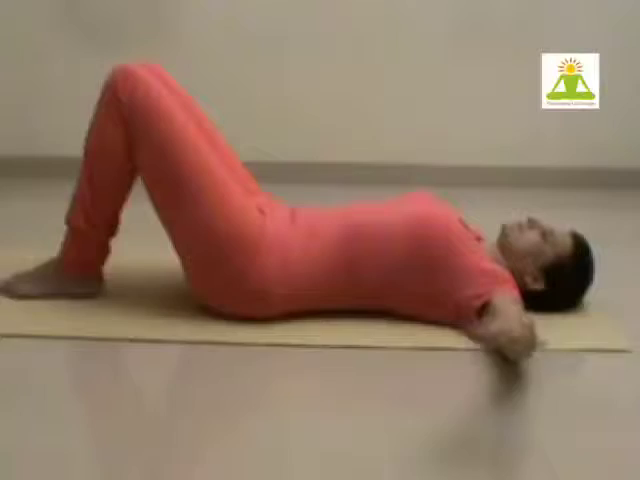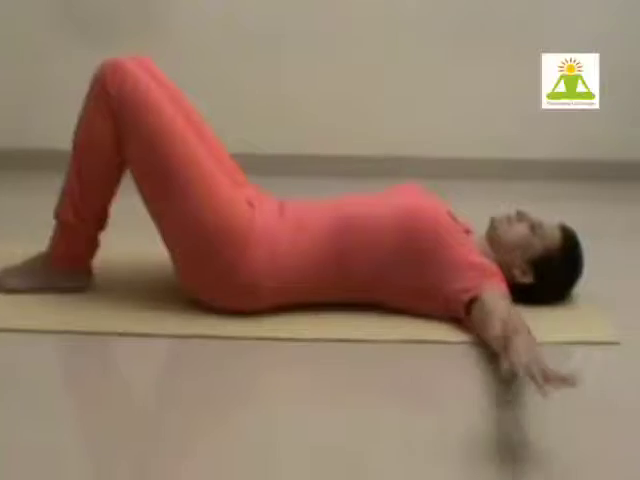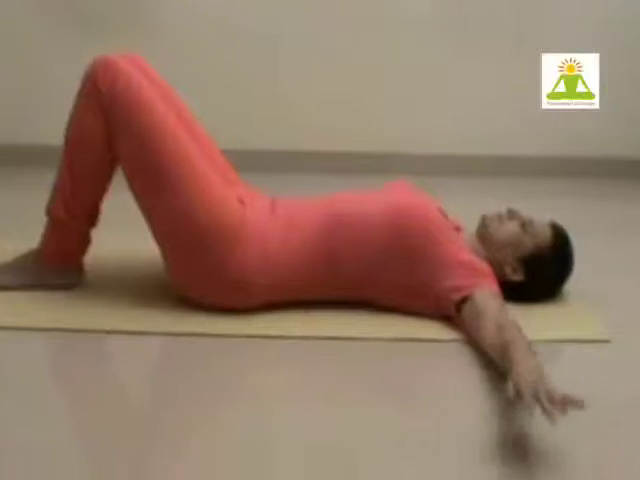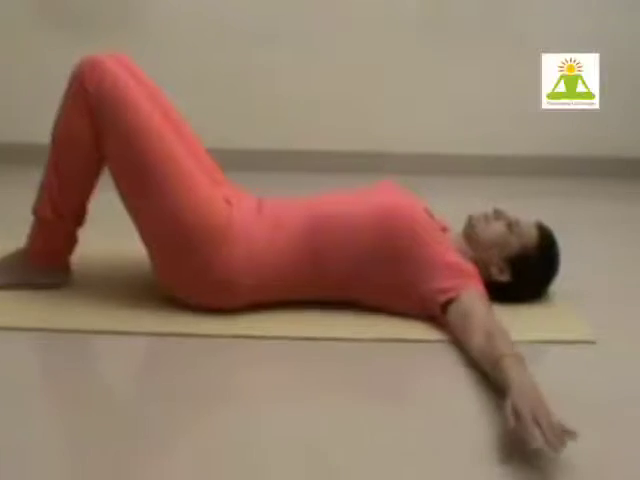
dt=0.1s
person 1, frame 1
left shoulder: (486, 279)
right shoulder: (470, 250)
left elbow: (511, 318)
left wrist: (516, 333)
left hip: (246, 266)
right hip: (265, 233)
left knee: (130, 88)
right knee: (141, 81)
left ankle: (76, 270)
right ankle: (79, 265)
person 1, frame 2
left shoulder: (480, 275)
right shoulder: (465, 247)
left elbow: (504, 320)
left wrist: (523, 344)
left hip: (239, 262)
right hip: (262, 222)
left knee: (119, 81)
right knee: (135, 72)
left ankle: (65, 265)
right ankle: (68, 257)
person 1, frame 3
left shoulder: (466, 273)
right shoulder: (451, 239)
left elbow: (494, 323)
left wrist: (526, 364)
left hip: (227, 257)
right hip: (248, 221)
left knee: (110, 78)
right knee: (124, 74)
left ankle: (56, 260)
right ankle: (60, 255)
person 1, frame 4
left shoulder: (454, 275)
right shoulder: (442, 242)
left elbow: (482, 331)
left wrist: (521, 382)
left hip: (218, 258)
right hip: (240, 218)
left knee: (97, 78)
right knee: (111, 68)
